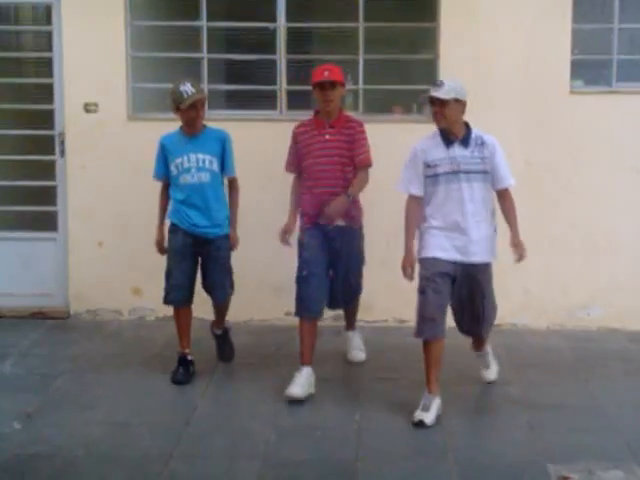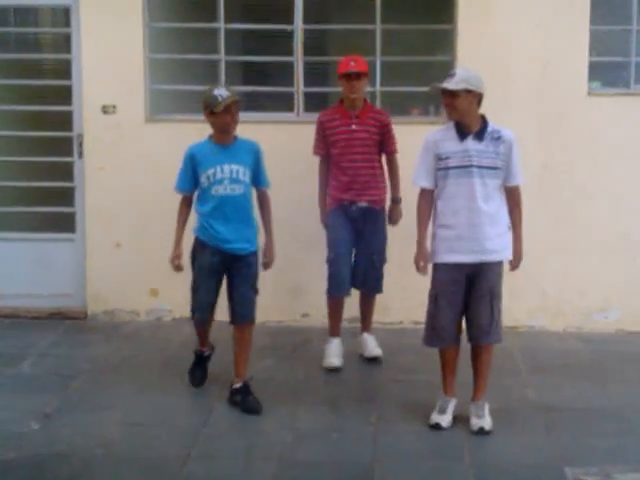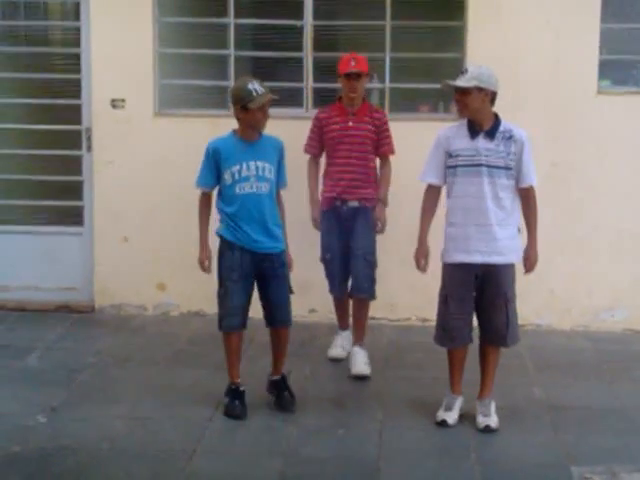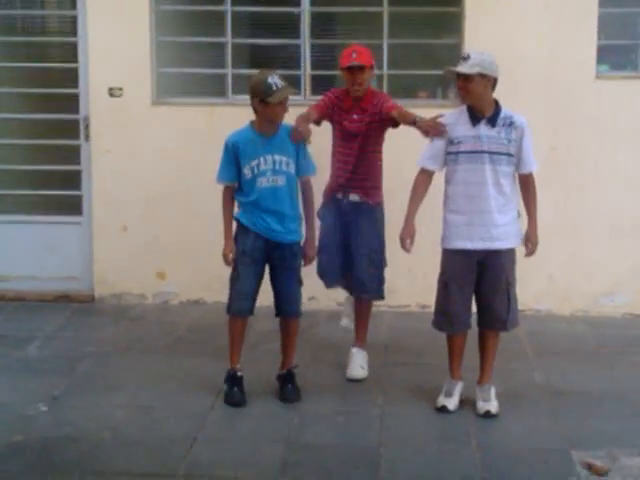
dt=0.5s
person 1, frame 1
left shoulder: (487, 145)
right shoulder: (423, 149)
left elbow: (503, 191)
right elbow: (414, 200)
left wrist: (515, 233)
right wrist: (409, 248)
left hip: (478, 247)
right hip: (438, 247)
left knee: (480, 315)
right knee: (431, 319)
left ankle: (482, 348)
right ankle: (432, 396)
person 1, frame 2
left shoulder: (503, 140)
right shoulder: (435, 141)
left elbow: (512, 191)
right elbow: (426, 194)
left wrist: (517, 237)
right wrist: (420, 242)
left hip: (490, 250)
right hip: (448, 250)
left knee: (484, 328)
right knee: (445, 325)
left ankle: (479, 401)
right ankle: (448, 397)
person 1, frame 3
left shoulder: (516, 138)
right shoulder: (447, 138)
left elbow: (527, 192)
right elbow: (433, 190)
left wrist: (532, 242)
right wrist: (422, 240)
left hip: (501, 251)
right hip: (458, 250)
left knee: (495, 327)
right knee: (455, 325)
left ankle: (485, 399)
right ankle: (454, 395)
person 1, frame 4
left shoulder: (516, 125)
right shoulder: (447, 124)
left elbow: (526, 177)
right elbow: (426, 172)
left wrist: (533, 223)
right wrist: (410, 219)
left hip: (500, 237)
right hip: (458, 236)
left knee: (494, 313)
right knee: (454, 310)
left ankle: (485, 384)
right ankle: (454, 381)
person 2, frame 1
left shoulder: (220, 138)
right shoulder: (166, 143)
left elbow: (232, 182)
right elbow: (165, 188)
left wrist: (234, 225)
right wrist: (160, 229)
left hip: (216, 230)
right hip: (181, 231)
left knee: (222, 292)
right knee: (179, 295)
left ankle: (219, 327)
right ankle: (185, 357)
person 2, frame 2
left shoulder: (251, 149)
right shoulder: (196, 153)
left elbow: (262, 196)
right elbow: (187, 200)
left wrist: (269, 241)
right wrist: (177, 245)
left hip: (245, 246)
right hip: (209, 245)
left knee: (244, 316)
right knee: (203, 311)
left ankle: (239, 384)
right ankle: (203, 351)
person 2, frame 3
left shoulder: (275, 147)
right shoulder: (218, 148)
left elbow: (277, 197)
right elbow: (206, 197)
left wrist: (285, 245)
right wrist: (203, 245)
left hip: (272, 247)
right hip: (235, 247)
left knee: (281, 317)
right knee: (233, 319)
left ankle: (278, 378)
right ankle: (235, 387)
person 2, frame 4
left shoulder: (294, 138)
right shoulder: (237, 142)
left elbow: (305, 187)
right elbow: (229, 190)
left wrist: (310, 236)
right wrist: (228, 239)
left hip: (287, 236)
right hip: (250, 233)
left knee: (290, 308)
right knee: (240, 303)
left ankle: (287, 372)
right ankle: (235, 375)
person 3, frame 1
left shoulder: (354, 127)
right shoulder: (302, 131)
left elbow: (363, 174)
right elbow: (298, 177)
left wrist: (344, 200)
right wrist: (291, 217)
left hip: (347, 221)
right hip: (313, 223)
left knee: (349, 286)
right knee: (309, 291)
left ankle: (351, 331)
right ankle: (305, 370)
person 3, frame 2
left shoulder: (380, 119)
right shoulder: (326, 119)
left elbow: (391, 160)
right elbow: (324, 163)
left wrist: (396, 200)
right wrist: (321, 204)
left hip: (372, 206)
right hip: (339, 207)
left knee: (370, 271)
right knee: (338, 272)
left ankle: (366, 334)
right ankle: (334, 339)
person 3, frame 3
left shoulder: (377, 117)
right shoulder: (323, 117)
left elbow: (385, 163)
right elbow: (314, 161)
left wrist: (382, 203)
right wrist: (314, 203)
left hip: (364, 206)
right hip: (332, 205)
left knee: (363, 272)
right knee: (336, 272)
left ankle: (359, 346)
right ankle: (343, 332)
person 3, frame 4
left shoulder: (380, 102)
right shoulder: (333, 99)
left elbow: (399, 113)
right elbow: (309, 115)
left wrist: (420, 122)
right wrist: (301, 124)
left hip: (367, 201)
right hip: (335, 198)
left knee: (366, 272)
right knee: (330, 267)
left ankle: (359, 348)
right ankle: (355, 293)
